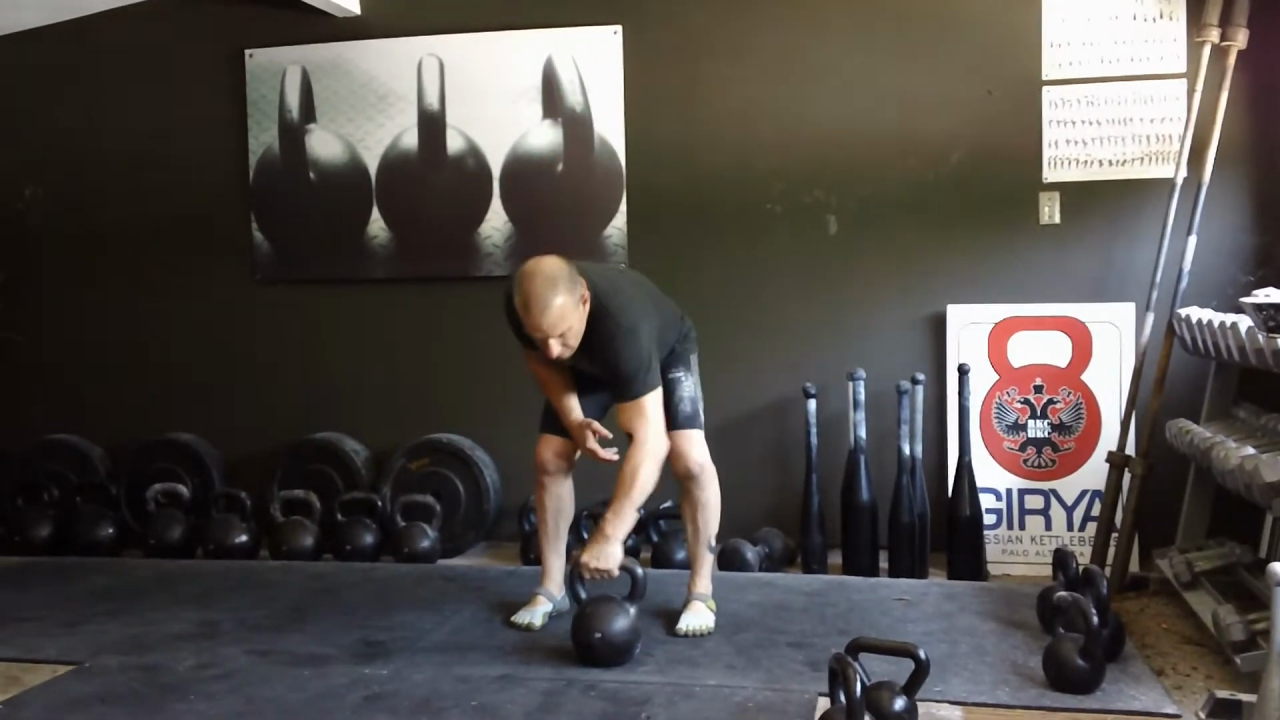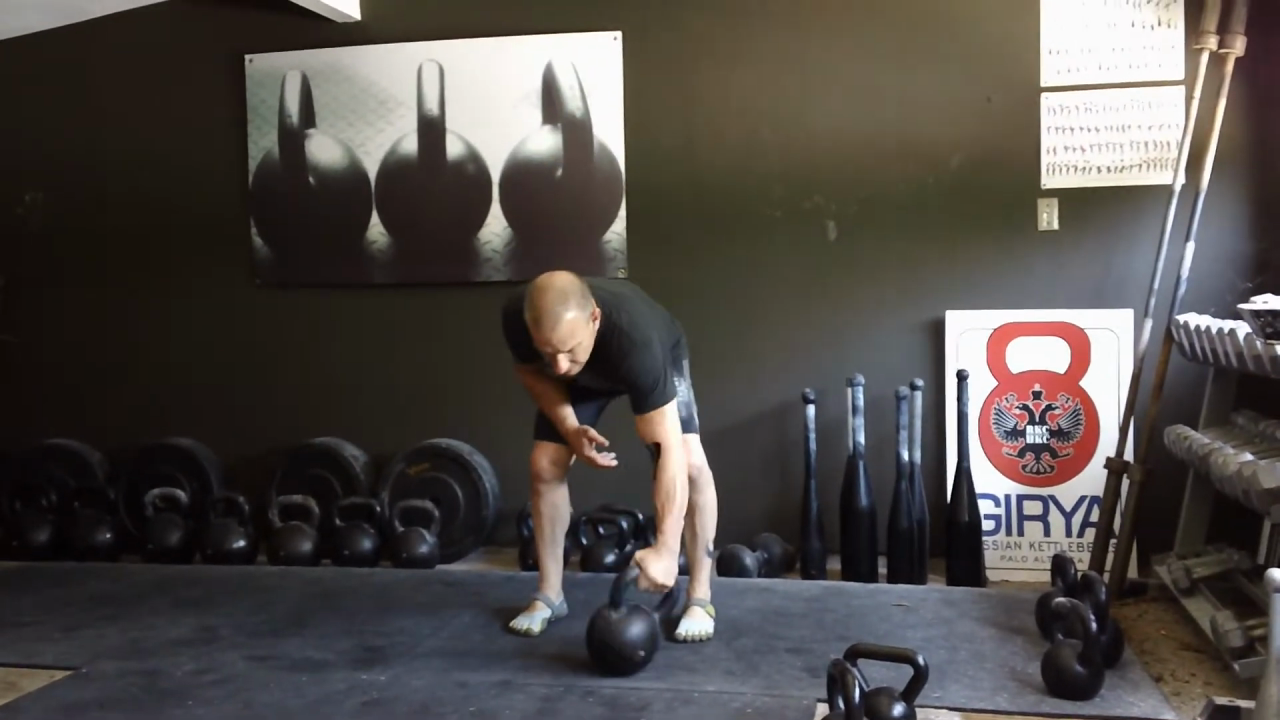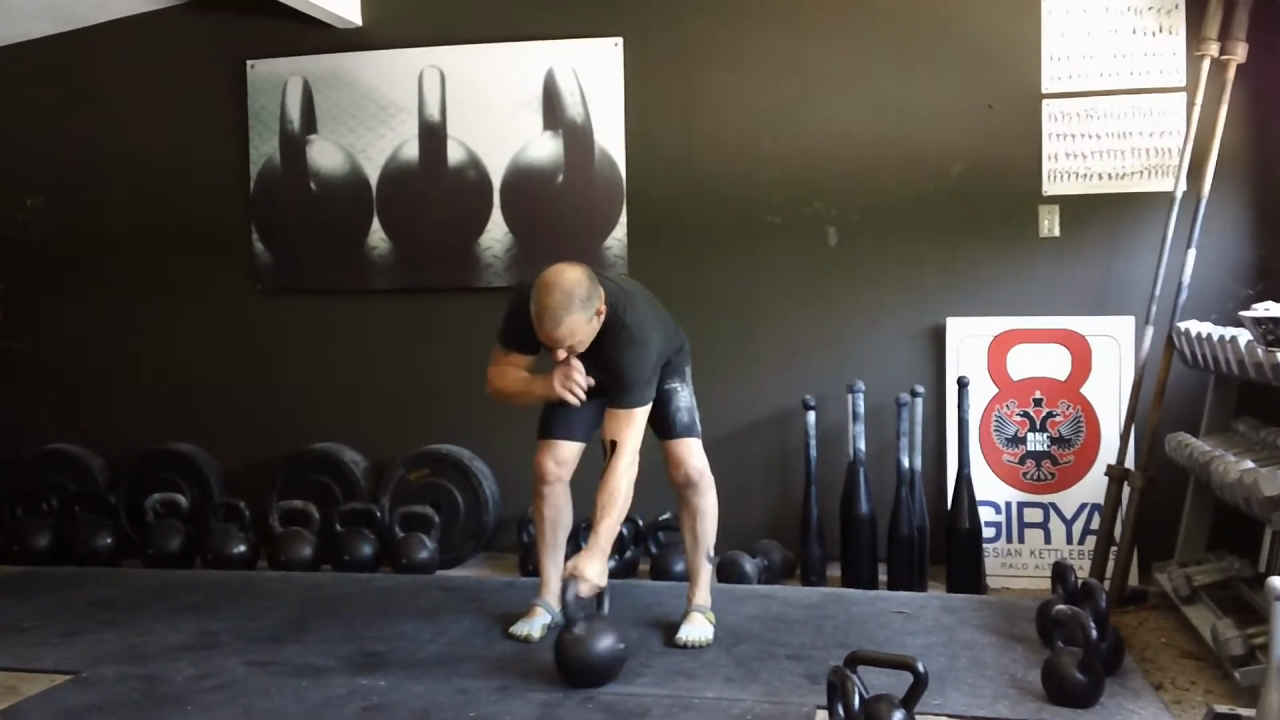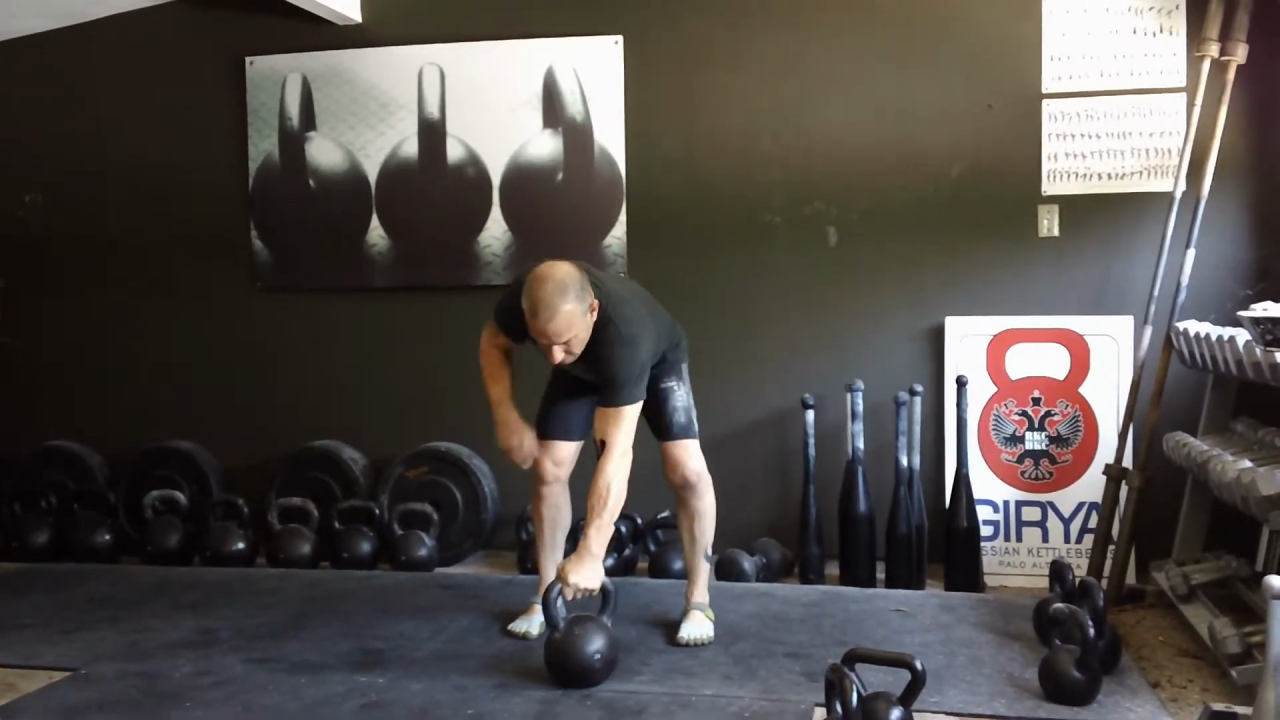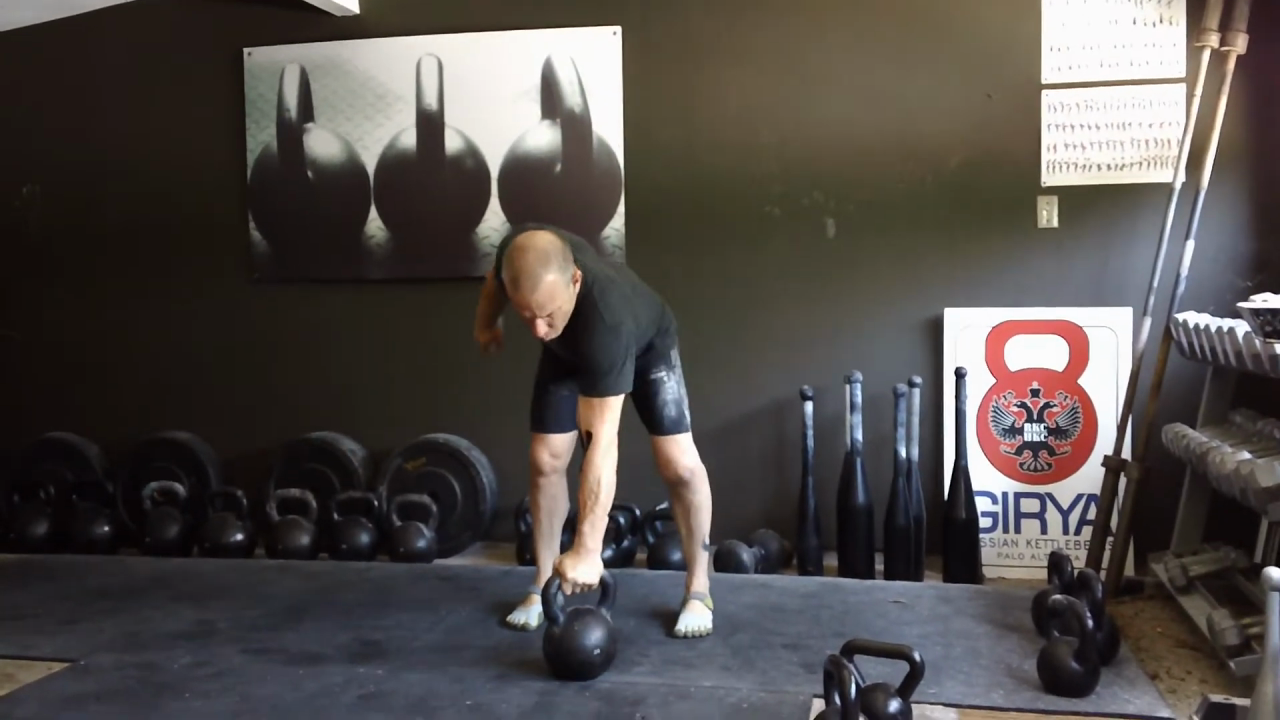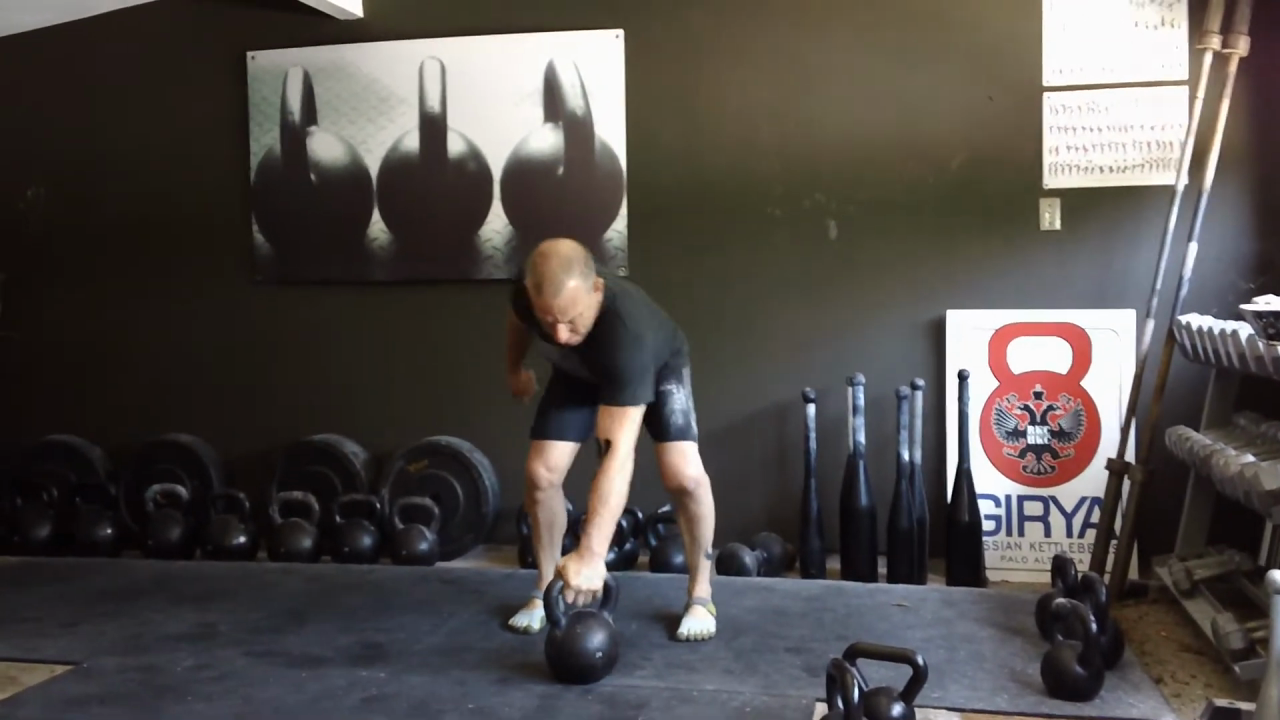
dt=0.4s
person 1, frame 1
left shoulder: (622, 326)
right shoulder: (520, 307)
left elbow: (650, 442)
right elbow: (539, 359)
left wrist: (609, 537)
right wrist: (573, 420)
left hip: (665, 347)
right hip: (585, 365)
left knee: (691, 461)
right knee: (550, 459)
left ankle: (701, 594)
right ankle: (551, 589)
person 1, frame 2
left shoulder: (636, 340)
right shoulder: (516, 317)
left elbow: (668, 452)
right elbow: (530, 372)
left wrist: (665, 548)
right wrist: (570, 429)
left hip: (661, 355)
right hip: (583, 376)
left knee: (691, 466)
right knee: (545, 467)
left ankle: (700, 598)
right ankle: (549, 595)
person 1, frame 3
left shoulder: (634, 334)
right shoulder: (527, 304)
left elbow: (624, 455)
right elbow: (498, 378)
left wrist: (597, 552)
right wrist: (545, 386)
left hip: (660, 361)
right hip: (581, 374)
left knee: (690, 469)
right knee: (549, 469)
left ankle: (700, 604)
right ankle: (548, 599)
person 1, frame 4
left shoulder: (625, 335)
right shoulder: (524, 297)
left elbow: (616, 453)
right elbow: (494, 344)
left wrist: (590, 553)
right wrist: (507, 418)
left hip: (656, 357)
right hip: (583, 369)
left knee: (687, 471)
right knee: (549, 469)
left ankle: (698, 602)
right ankle: (546, 597)
person 1, frame 5
left shoulder: (607, 319)
right shoulder: (516, 257)
left elbow: (601, 442)
left wrist: (587, 547)
right wrist: (485, 322)
left hip: (645, 342)
right hip: (568, 351)
left knee: (679, 465)
right knee: (546, 461)
left ankle: (698, 591)
right ankle: (543, 585)
person 1, frame 6
left shoulder: (629, 333)
right shoulder: (529, 291)
left elbow: (619, 453)
left wrist: (590, 555)
right wrist: (515, 369)
left hip: (658, 366)
right hip: (579, 373)
left knee: (685, 475)
right knee: (541, 473)
left ankle: (700, 597)
right ankle: (545, 590)
